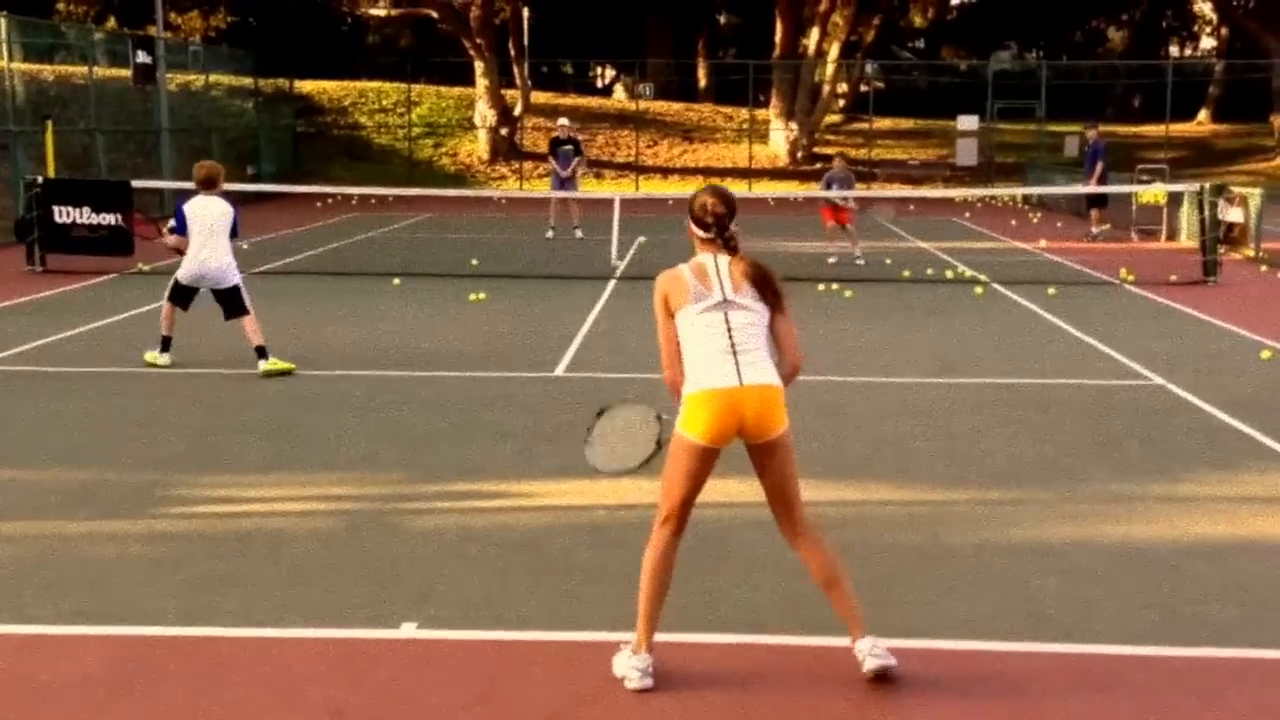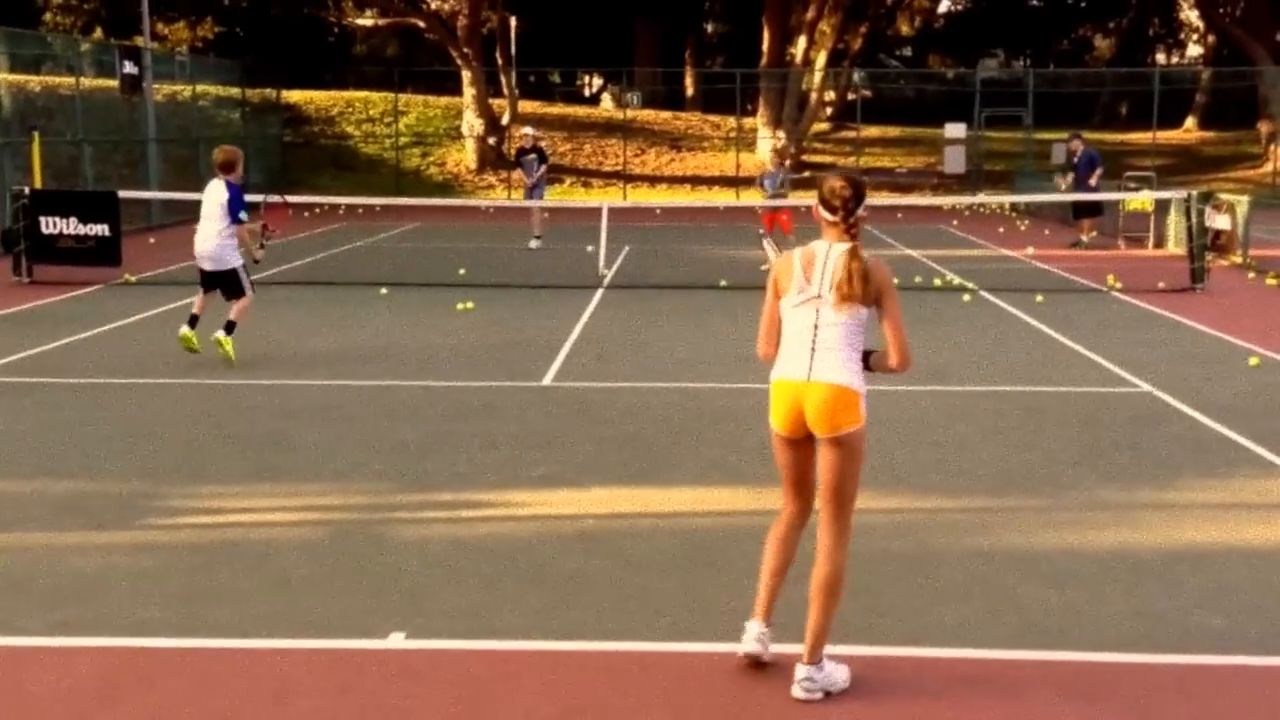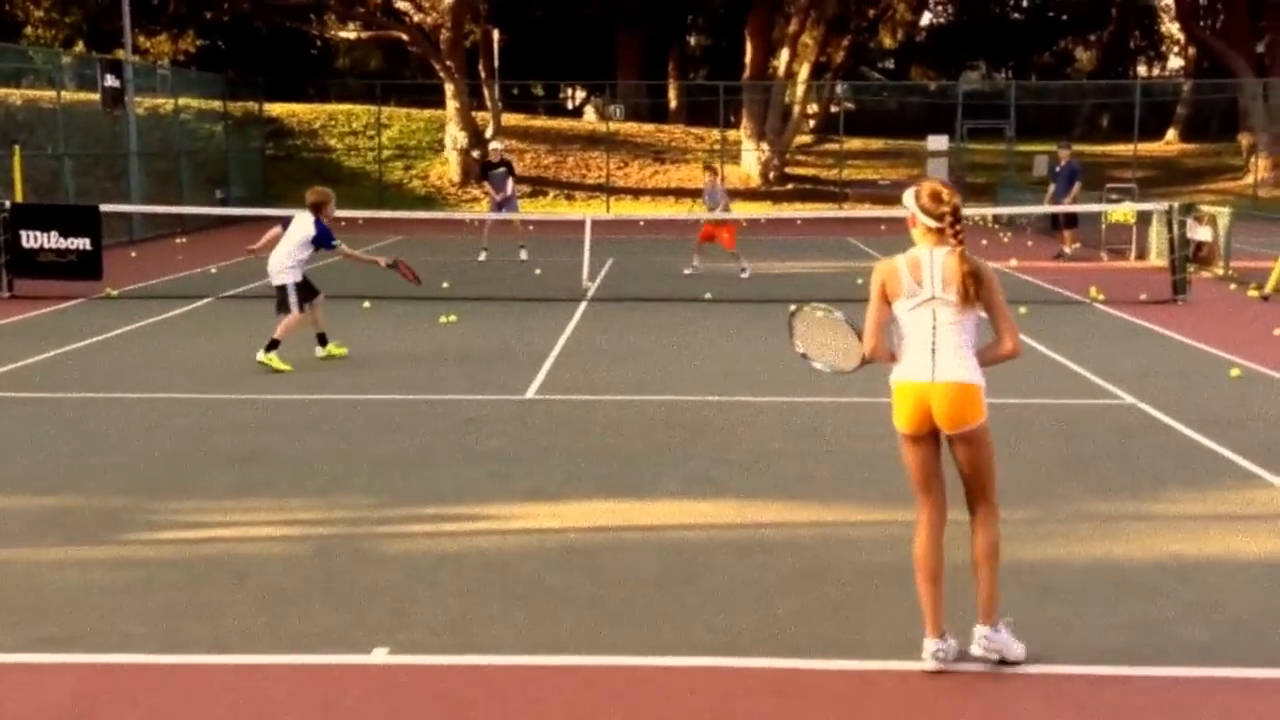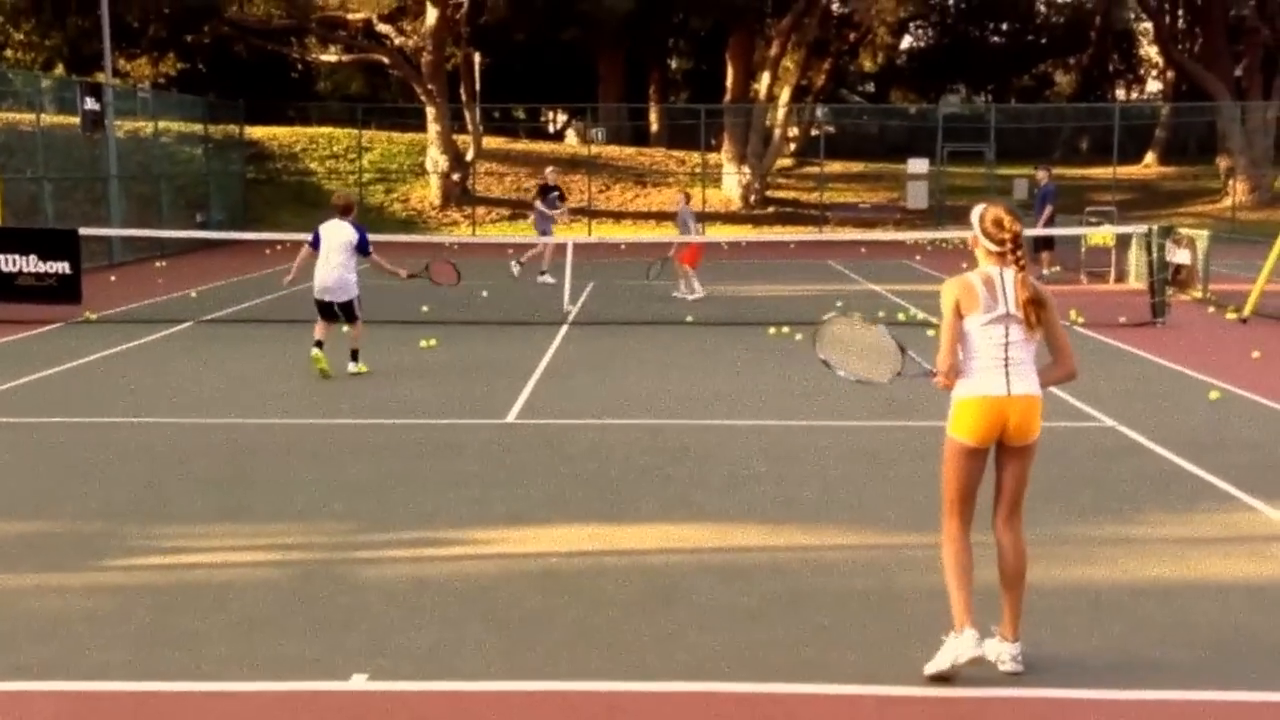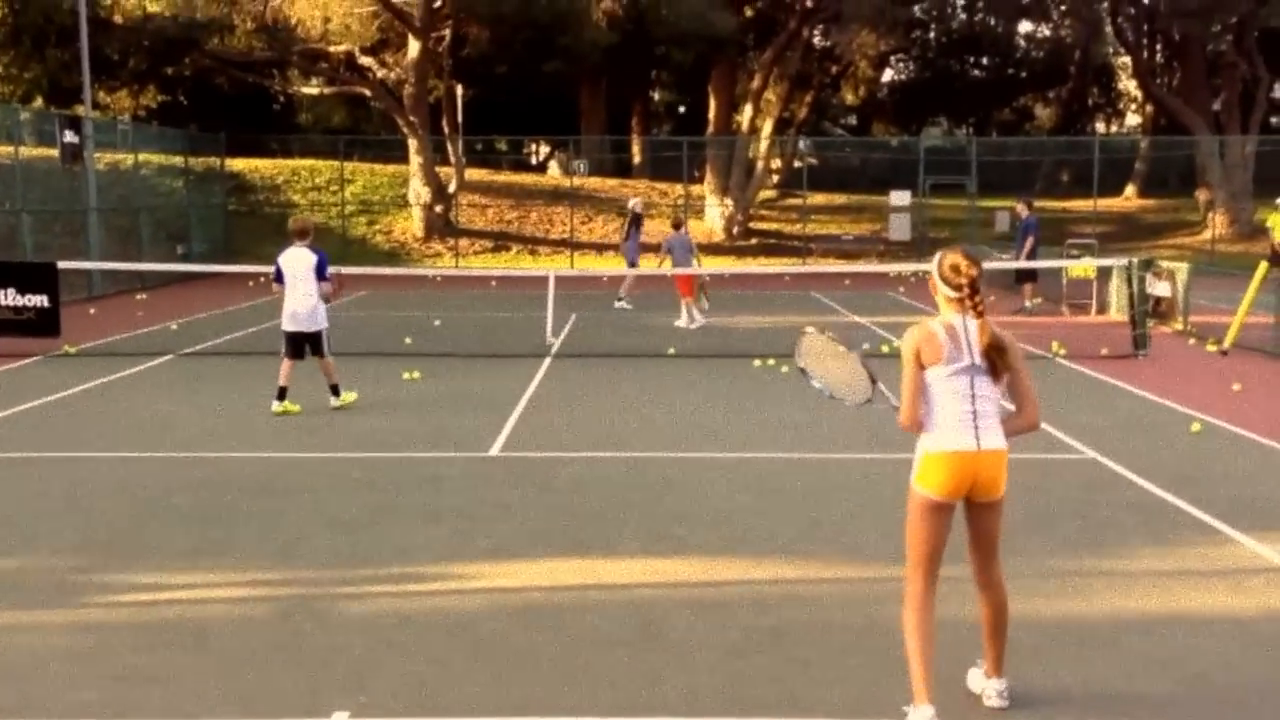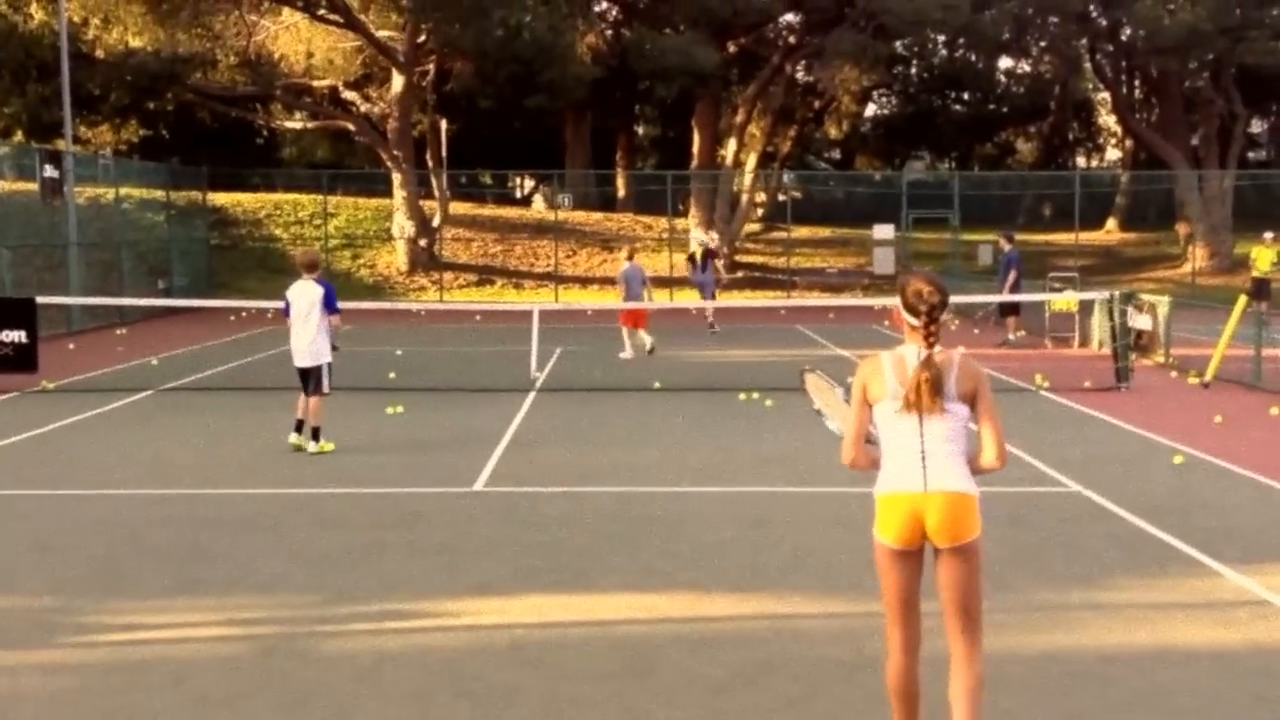
dt=0.7s
person 1, frame 1
left shoulder: (669, 282)
right shoulder: (764, 278)
left elbow: (672, 374)
right elbow: (792, 362)
left hip: (707, 403)
right hip: (766, 400)
left knee: (667, 527)
right knee: (797, 526)
left ankle: (640, 655)
right ankle: (863, 640)
person 1, frame 2
left shoulder: (785, 265)
right shoulder: (876, 273)
left elbow: (766, 349)
right elbow: (898, 356)
left hip: (785, 393)
right hip: (838, 399)
left knee: (794, 511)
right knee: (833, 532)
left ankle: (758, 625)
right ankle: (811, 666)
person 1, frame 3
left shoulder: (888, 271)
right shoulder: (976, 270)
left elbow: (872, 346)
right elbow: (1009, 345)
right wrist: (959, 360)
left hip: (909, 393)
right hip: (961, 393)
left knee: (930, 514)
right knee: (984, 509)
left ankle: (934, 638)
right ankle: (987, 627)
person 1, frame 4
left shoulder: (959, 287)
right shoulder: (1035, 292)
left elbow: (947, 365)
right elbow: (1066, 367)
left wrist: (949, 379)
right wrist: (1016, 384)
left hip: (974, 407)
right hip: (1025, 407)
left knee: (956, 524)
right knee: (1008, 523)
left ankle: (963, 631)
right ankle: (1008, 642)
person 1, frame 5
left shoulder: (920, 336)
right shoulder: (1000, 340)
left elbow: (908, 418)
right elbow: (1029, 418)
right wrist: (981, 432)
left hip: (939, 464)
right hip: (991, 462)
left knee: (918, 588)
right knee: (987, 573)
right ankle: (994, 682)
person 1, frame 6
left shoulder: (871, 371)
right shoulder: (968, 371)
left elbow: (852, 456)
right elbow: (994, 456)
left hip: (895, 506)
right hip: (955, 503)
left knee: (902, 640)
right knee: (966, 641)
person 2, frame 1
left shoulder: (185, 207)
right shoulder: (228, 208)
left elbow: (175, 242)
left wrist: (179, 243)
left hip: (193, 267)
right hip: (223, 269)
left knee: (170, 303)
right knee: (246, 315)
left ankle: (163, 354)
right ankle: (265, 360)
person 2, frame 2
left shoulder: (212, 186)
right shoulder: (234, 193)
right elbow: (240, 231)
left wrist: (253, 227)
right wrist: (255, 251)
left hip: (202, 248)
right hip: (223, 251)
left knee: (206, 290)
right knee: (245, 296)
left ankle: (189, 328)
right ankle: (224, 333)
person 2, frame 3
left shoulder: (300, 217)
right shoulder: (320, 230)
left elbow: (278, 229)
right elbow: (346, 252)
left wrist: (259, 246)
right wrist: (376, 260)
left hip: (284, 267)
right hip: (285, 271)
left knee: (315, 299)
right knee: (296, 314)
left ankle: (324, 346)
right ankle: (267, 353)
person 2, frame 4
left shoulder: (323, 228)
right shoulder: (357, 232)
left elbow: (306, 251)
right elbow: (372, 259)
left wrist: (293, 273)
right wrist: (397, 271)
left hip: (321, 282)
right hip: (344, 282)
left knee: (324, 320)
right knee: (355, 321)
left ankle: (317, 349)
right ankle: (355, 363)
person 2, frame 5
left shoulder: (282, 257)
right shoulder: (317, 256)
left elbow: (277, 288)
right elbow: (326, 288)
right wrist: (328, 297)
left hip: (291, 314)
right hip: (313, 314)
left knee: (289, 357)
right knee: (323, 356)
left ankle: (280, 401)
right ankle: (337, 396)
person 2, frame 6
left shoulder: (291, 290)
right shoulder: (324, 288)
left elbow: (290, 322)
right elbow: (335, 321)
right wrist: (332, 339)
left hip: (298, 349)
right hip: (318, 349)
left knee: (306, 393)
right knee: (317, 394)
left ankle: (296, 434)
right ankle: (315, 441)
